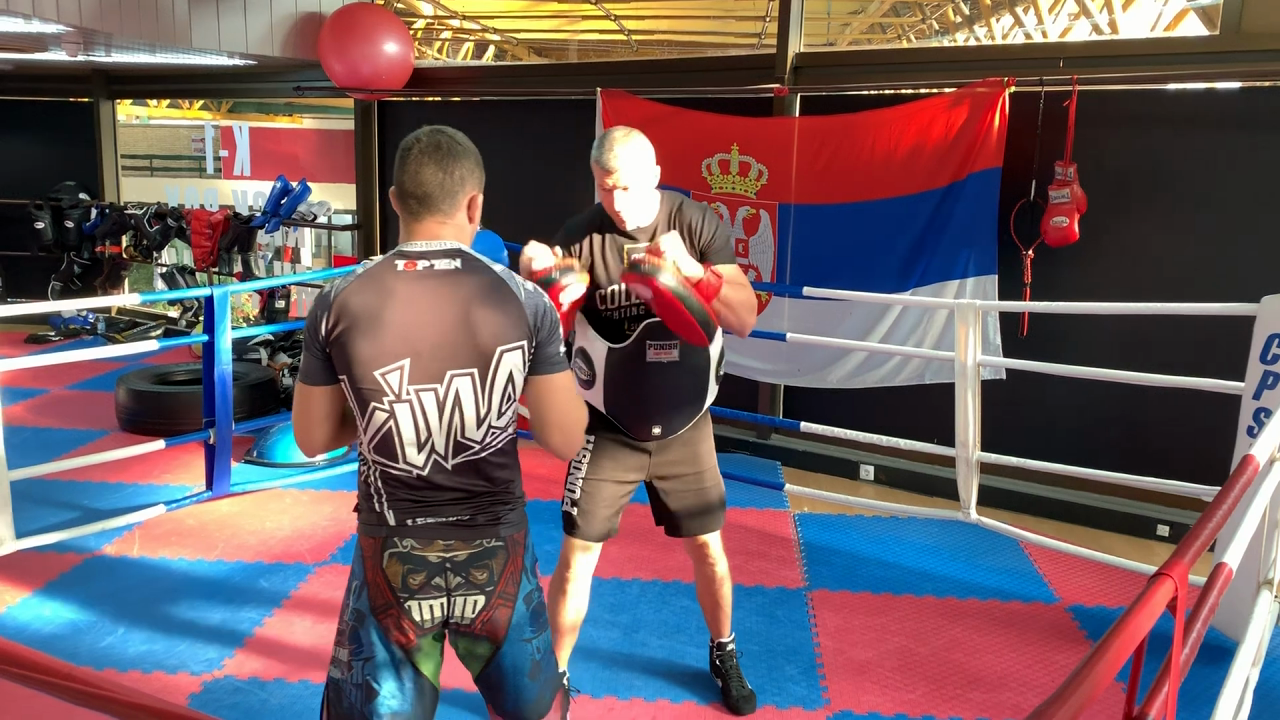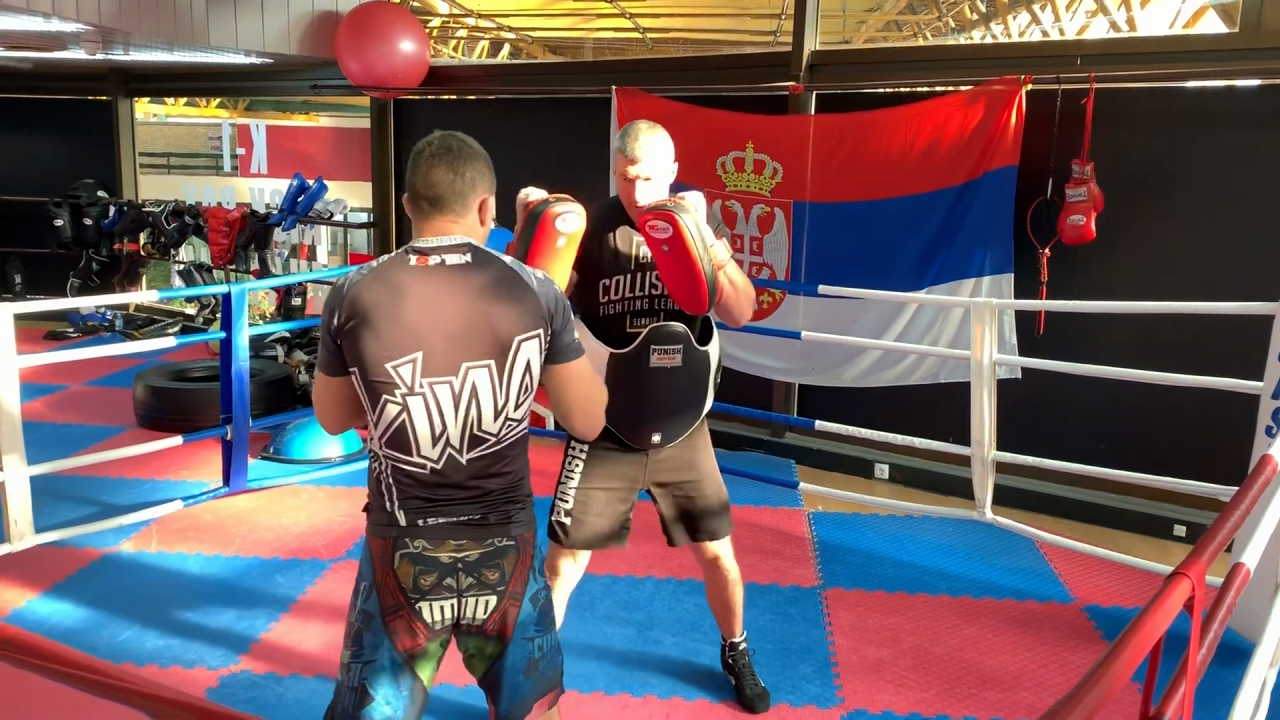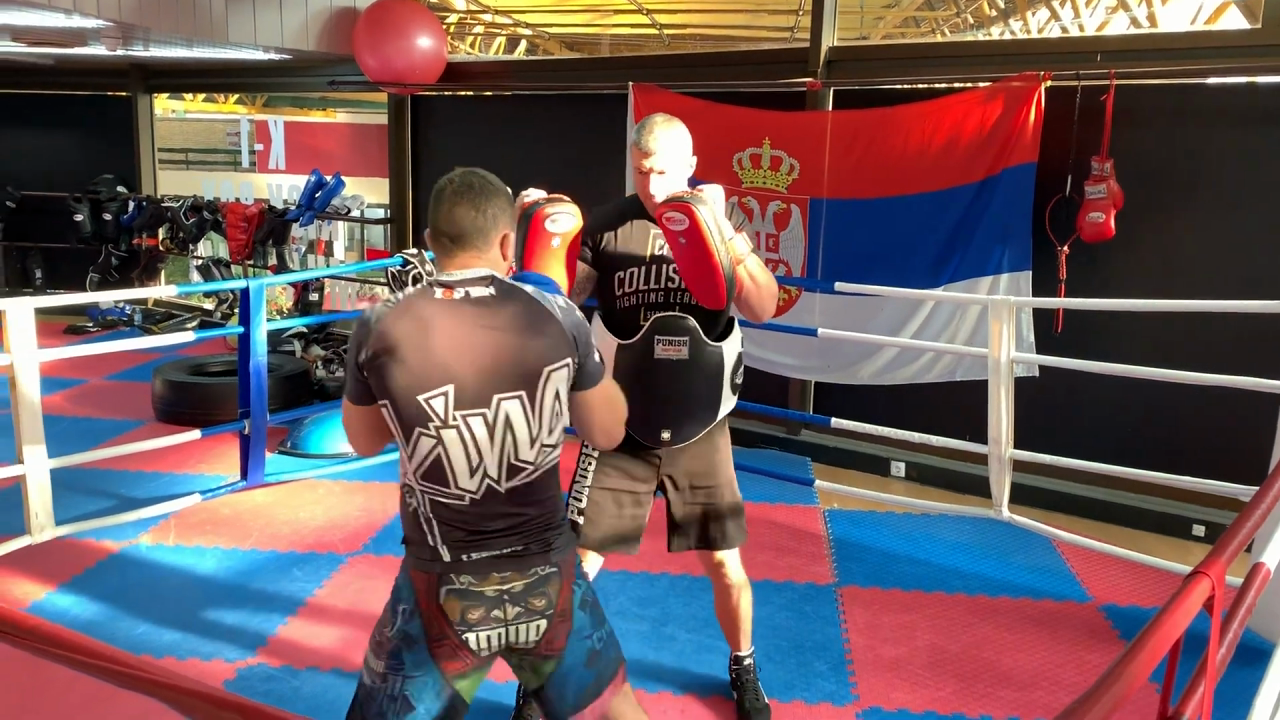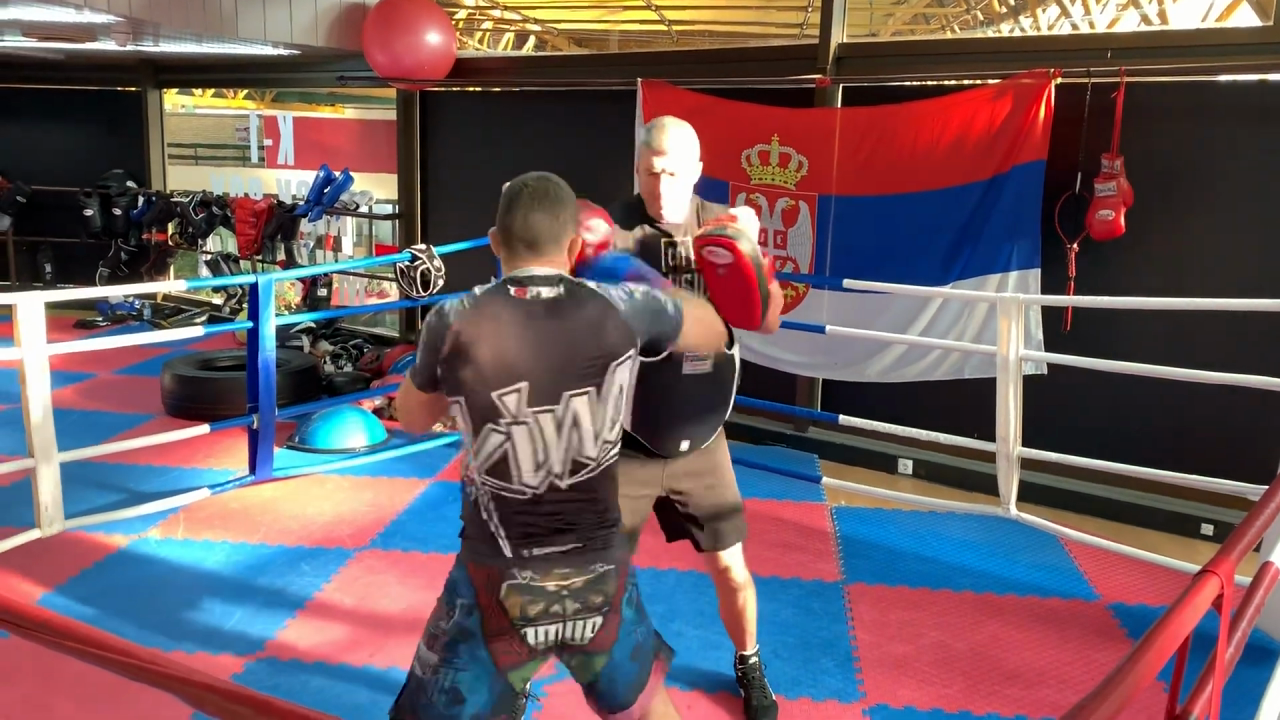
dt=0.4s
person 1, frame 1
left shoulder: (698, 223)
right shoulder: (579, 238)
left elbow: (745, 316)
left wrist: (692, 273)
right wrist: (531, 278)
left hip: (683, 420)
right hip: (607, 423)
left knee: (707, 546)
right knee: (576, 557)
left ankle: (724, 656)
person 1, frame 2
left shoulder: (700, 224)
right shoulder: (587, 228)
left elbow: (740, 312)
left wrist: (704, 240)
left hip: (681, 427)
right hip: (603, 431)
left knee: (716, 553)
right knee: (564, 563)
left ankle: (736, 653)
person 1, frame 3
left shoulder: (723, 220)
right shoulder: (606, 225)
left elbow: (763, 307)
left wrist: (722, 233)
left hip: (700, 430)
right hip: (620, 429)
left knee: (724, 562)
right knee: (580, 561)
left ankle: (743, 669)
person 1, frame 4
left shoulder: (720, 223)
right shoulder: (615, 227)
left elbow: (766, 320)
left hip: (699, 437)
right hip: (623, 437)
left knee: (729, 567)
left ankle: (749, 666)
person 2, frame 1
left shoulder: (339, 304)
right shoulder: (523, 300)
left elbow: (313, 440)
right elbow: (565, 441)
left hip: (394, 558)
right hip: (494, 552)
person 2, frame 2
left shoulder: (352, 297)
right shoulder: (535, 291)
left elbow: (333, 418)
right elbow: (587, 422)
left hip: (403, 557)
right hip: (503, 549)
person 2, frame 3
left shoulder: (379, 330)
right shoulder: (557, 317)
left elbow: (364, 440)
right elbow: (608, 432)
left hip: (445, 587)
right hip: (543, 571)
person 2, frame 4
left shoulder: (454, 321)
right shoulder: (622, 309)
left elbow: (411, 418)
right elbow: (711, 332)
left hip: (500, 582)
right hip: (596, 573)
